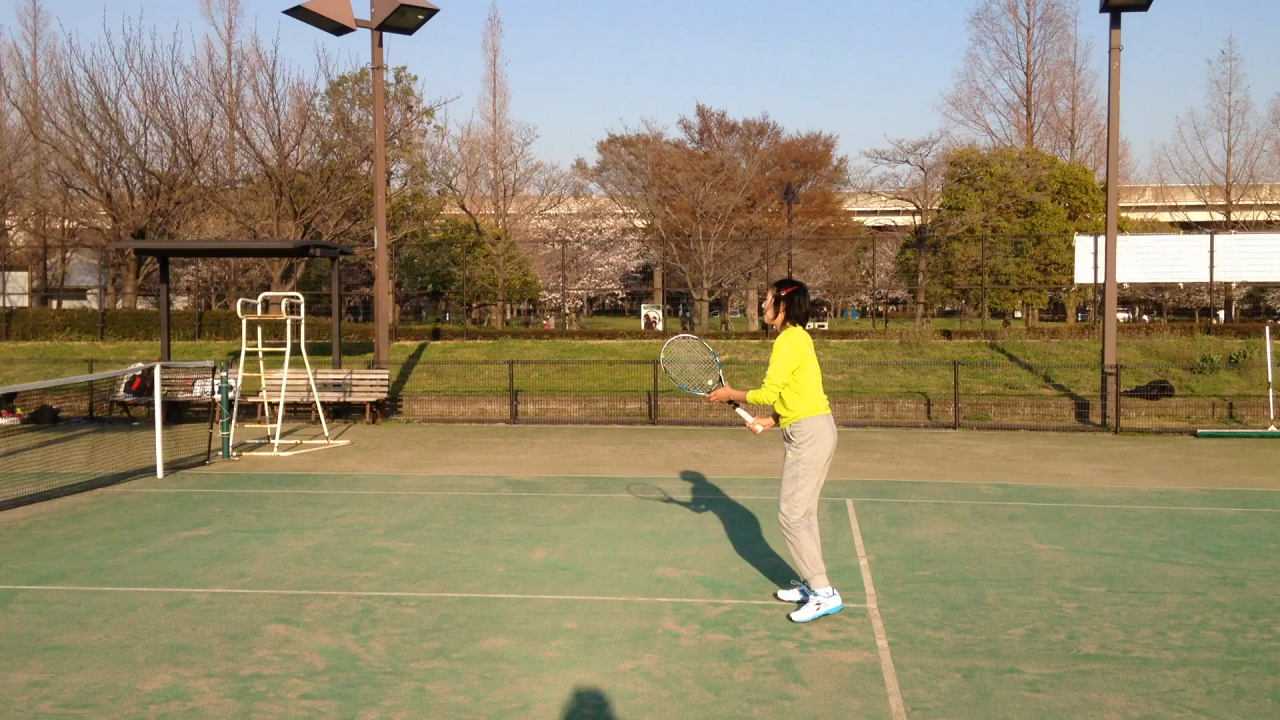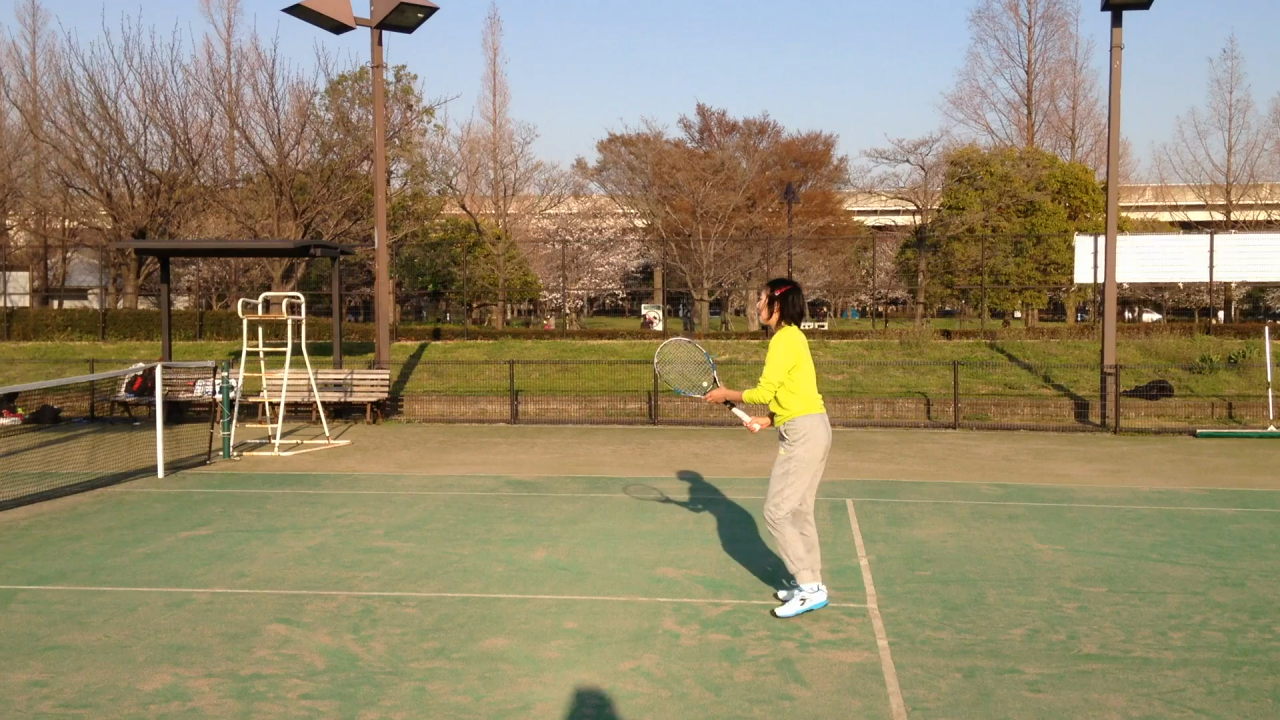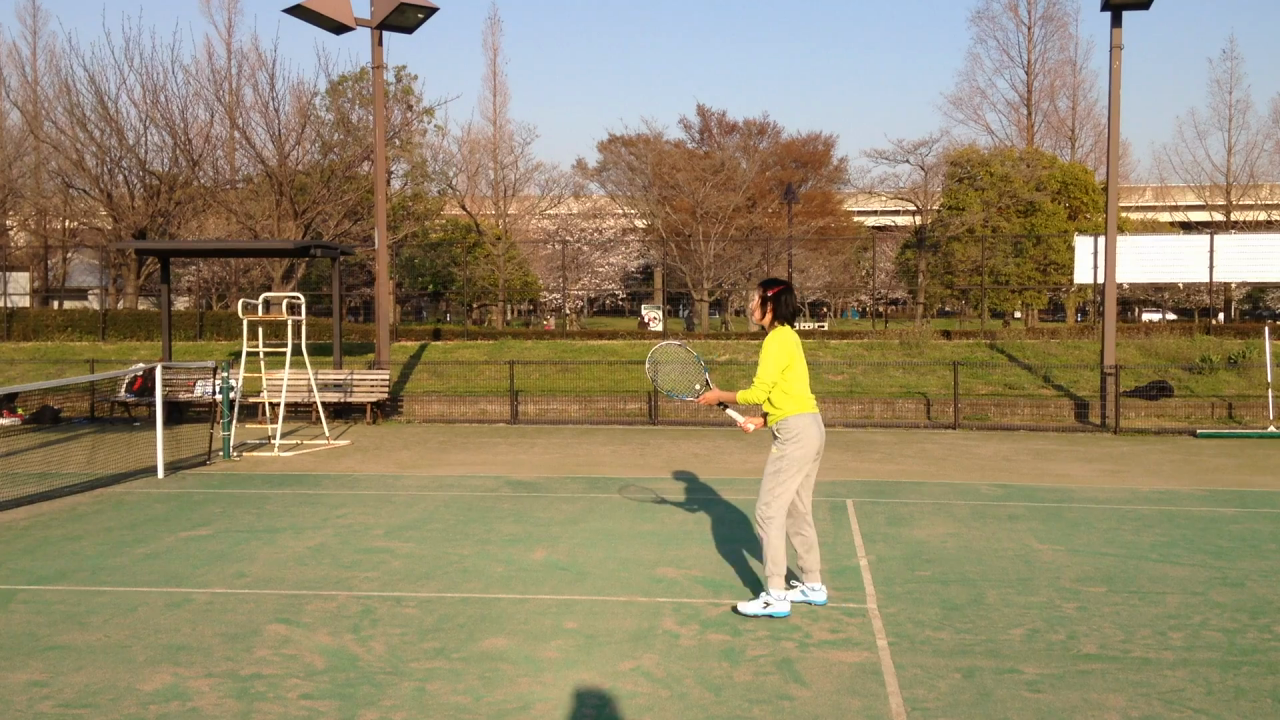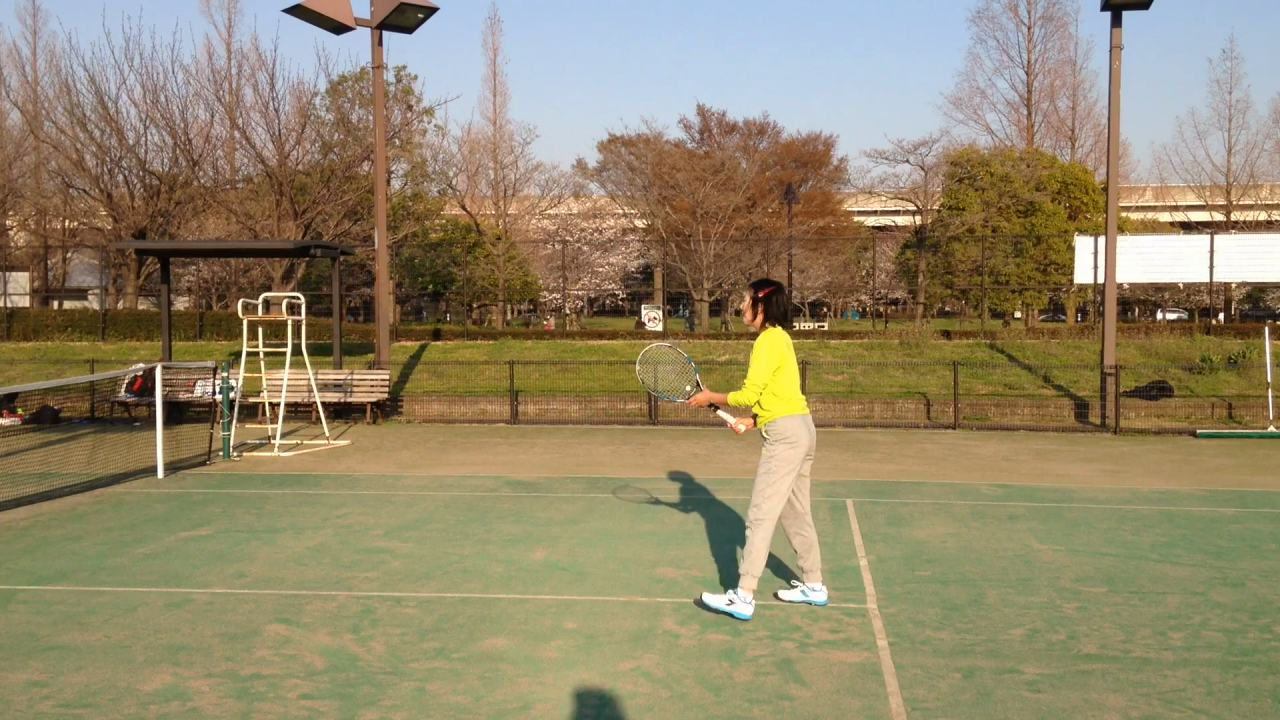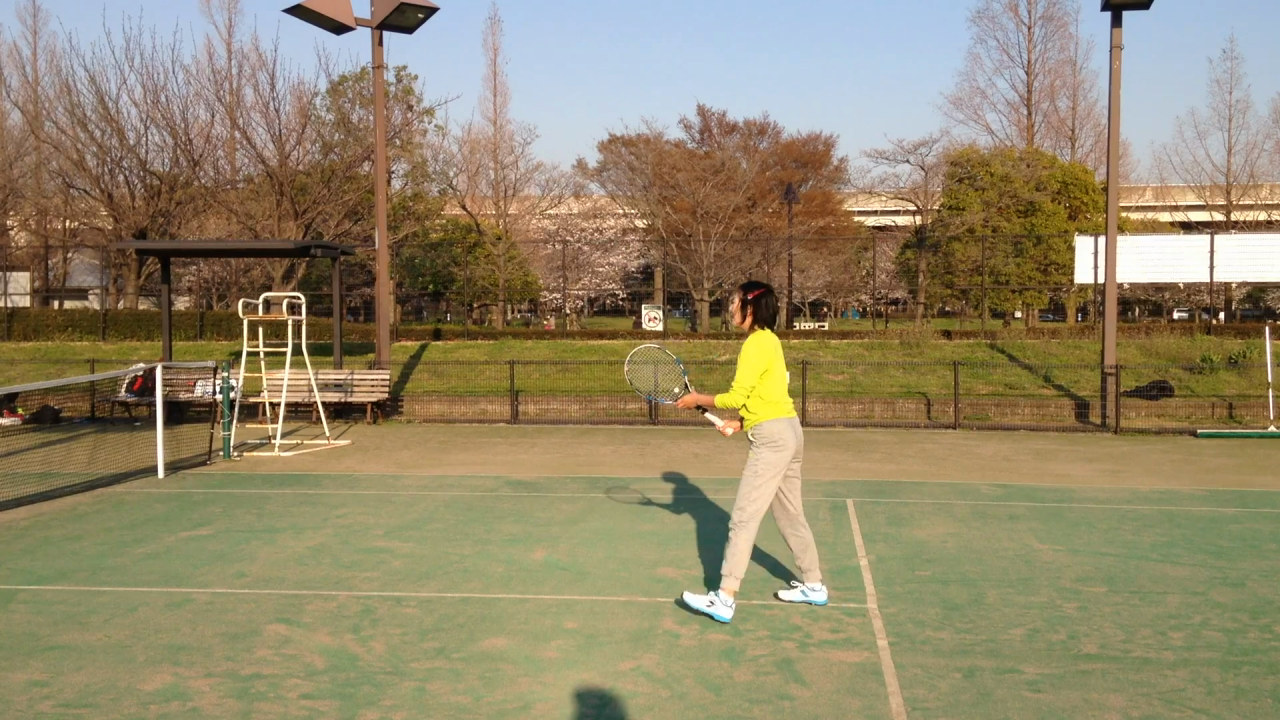
dt=0.1s
person 1, frame 1
left shoulder: (788, 340)
right shoulder: (798, 338)
left elbow: (769, 393)
left wrist: (729, 394)
right wrist: (771, 421)
left hip: (809, 436)
right hip: (816, 431)
left knee: (791, 517)
right knee: (803, 514)
left ankle: (824, 593)
right ankle: (813, 587)
person 1, frame 2
left shoulder: (784, 339)
right shoulder: (793, 337)
left elbow: (764, 392)
left wrist: (725, 394)
right wrist: (767, 420)
left hip: (802, 434)
right hip: (812, 429)
left knee: (776, 513)
right knee: (799, 512)
left ankle: (809, 588)
right ankle: (810, 584)
person 1, frame 3
left shoulder: (777, 340)
right shoulder: (786, 338)
left elbow: (758, 392)
left wrist: (719, 396)
right wrist: (761, 420)
left hip: (795, 434)
right hip: (806, 429)
left knee: (768, 514)
right knee: (797, 512)
left ankle: (775, 596)
right ankle: (813, 584)
person 1, frame 4
left shoulder: (768, 341)
right shoulder: (779, 338)
left elbow: (749, 394)
left wrist: (710, 397)
right wrist: (752, 421)
left hip: (785, 436)
right hip: (798, 430)
left knee: (760, 516)
right knee: (795, 513)
left ankle: (742, 596)
right ankle: (813, 585)
person 1, frame 5
left shoulder: (756, 344)
right shoulder: (766, 341)
left elbow: (736, 396)
left wrist: (697, 399)
right wrist: (739, 424)
left hip: (772, 439)
right hip: (784, 434)
left knee: (742, 518)
right knee: (790, 514)
left ankle: (723, 598)
right ankle: (813, 585)
